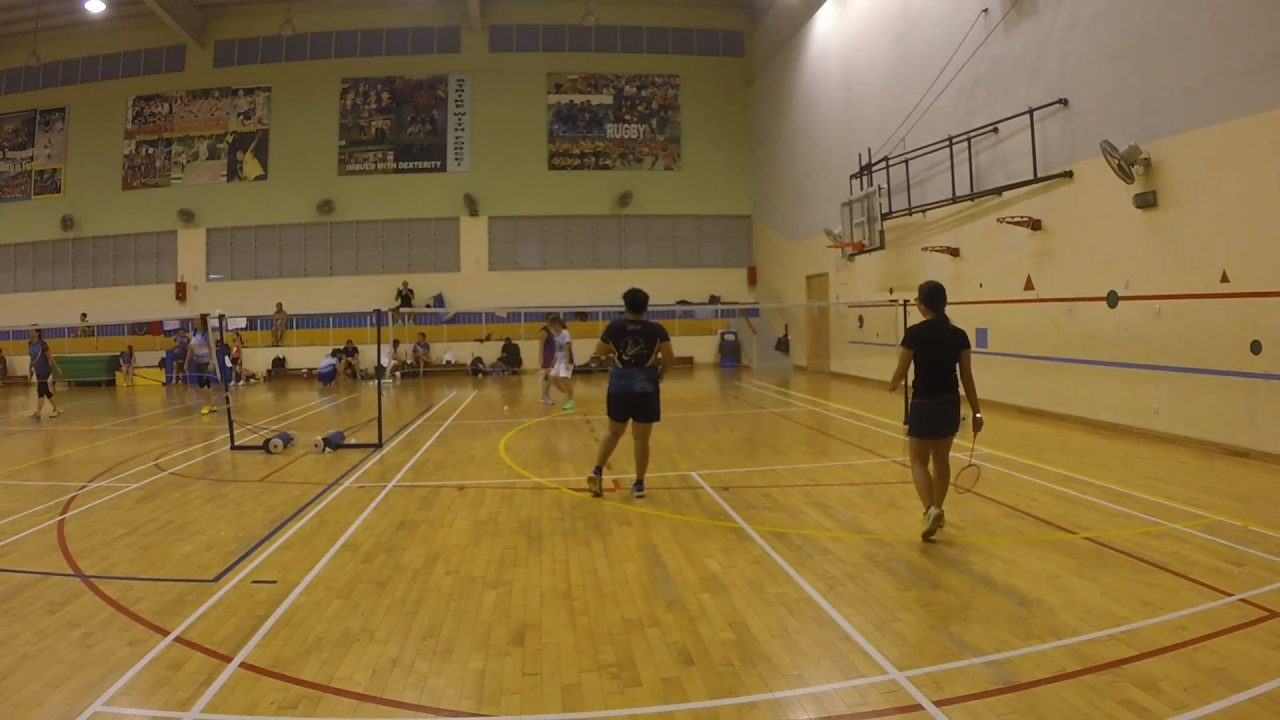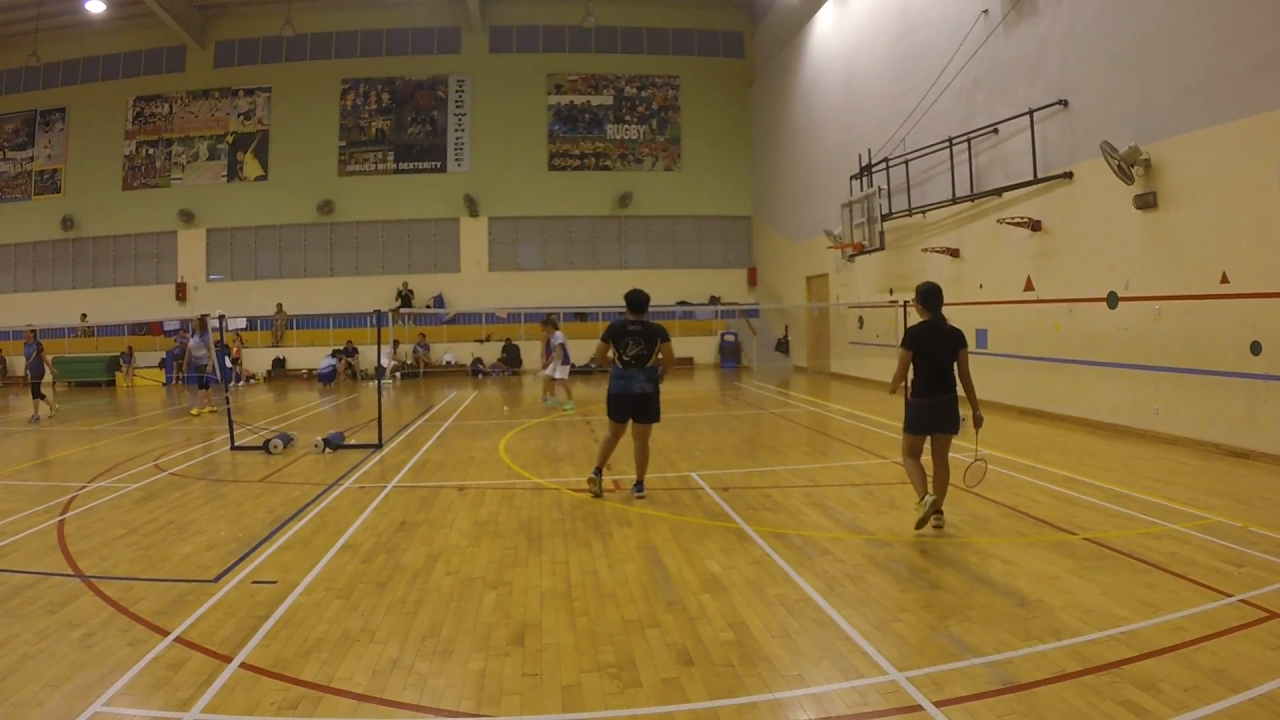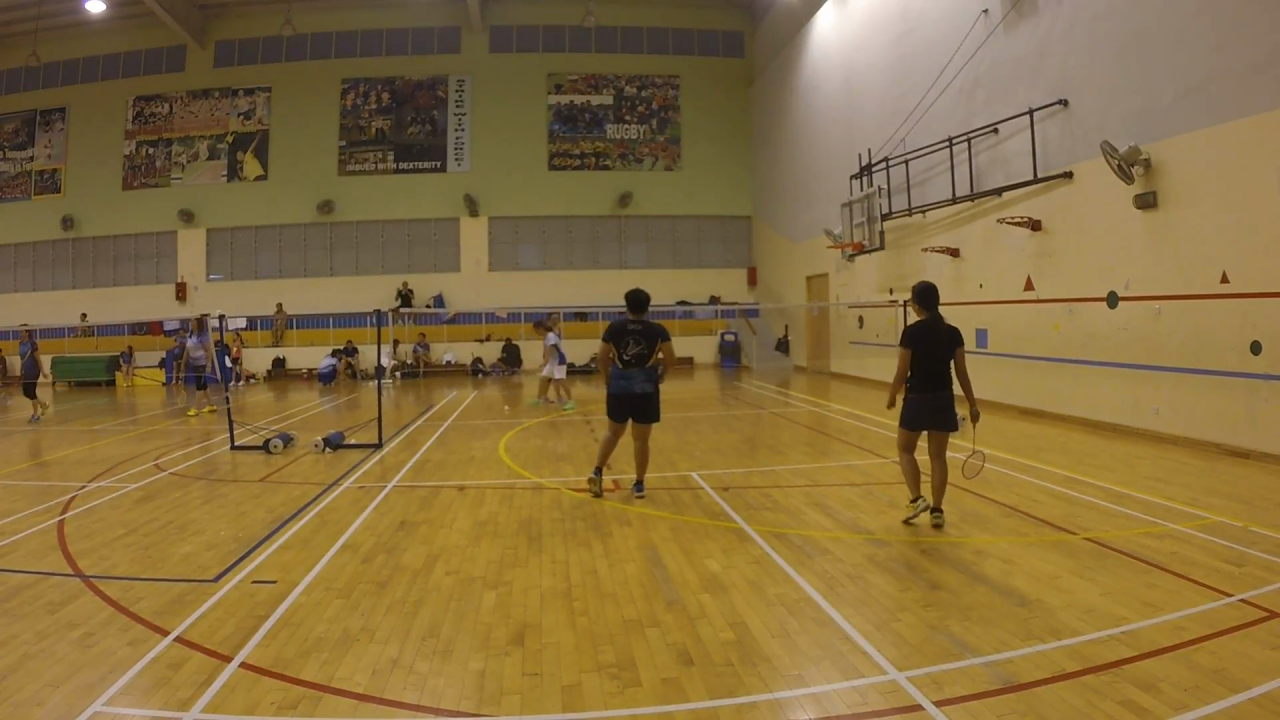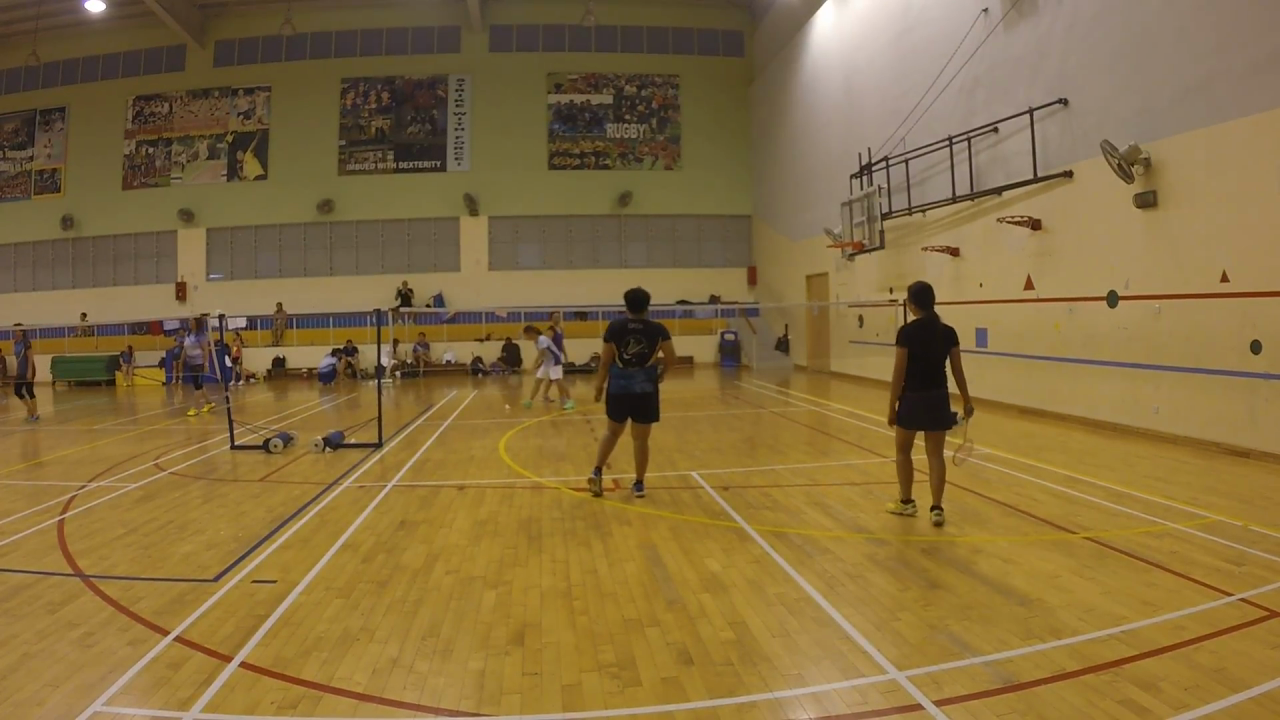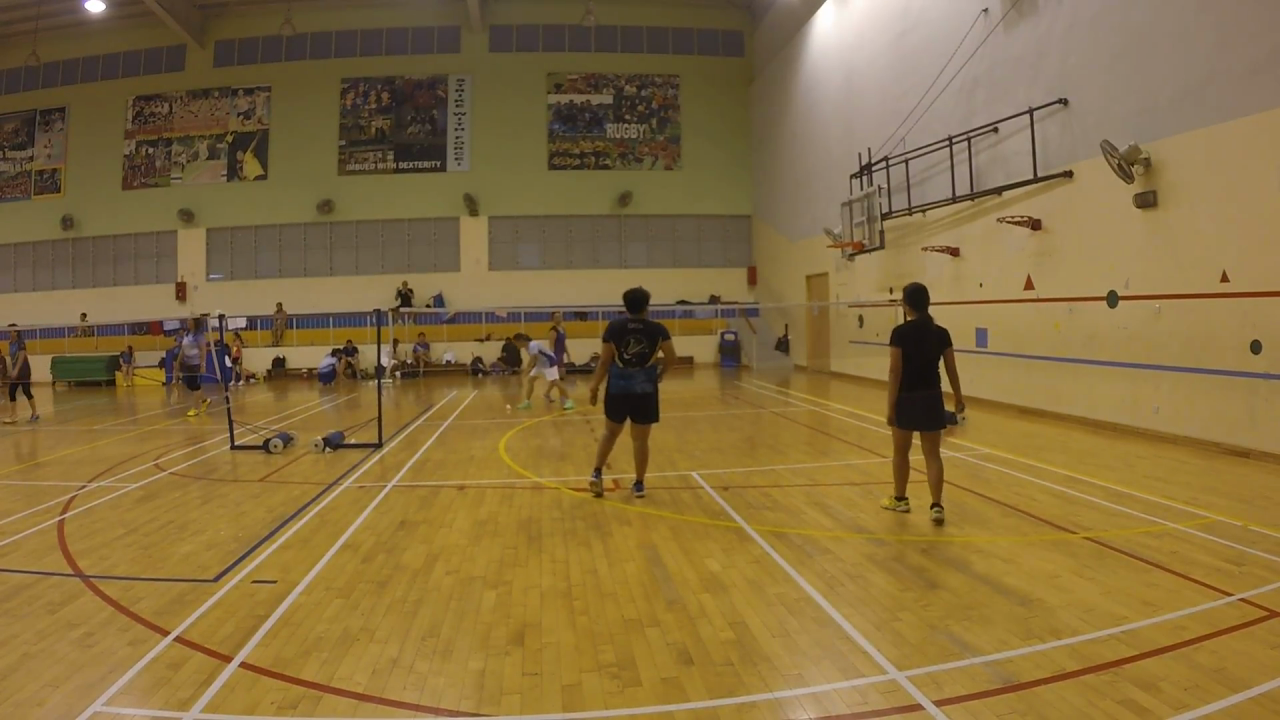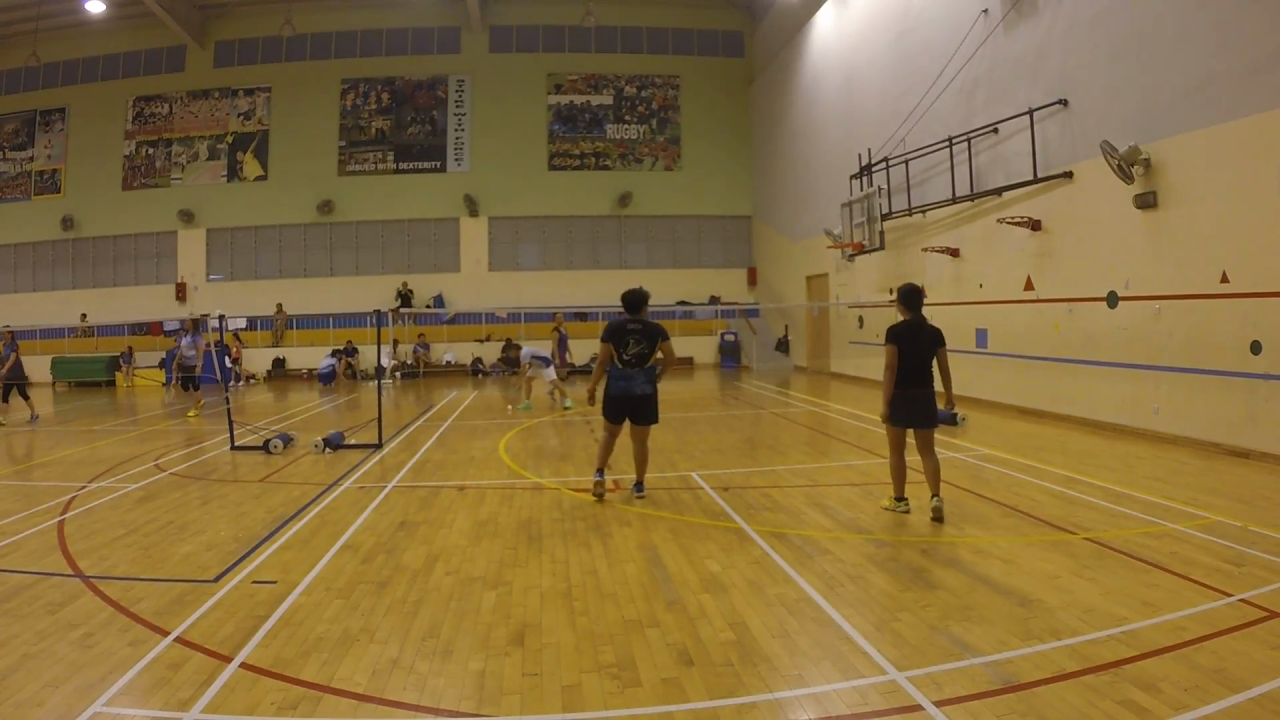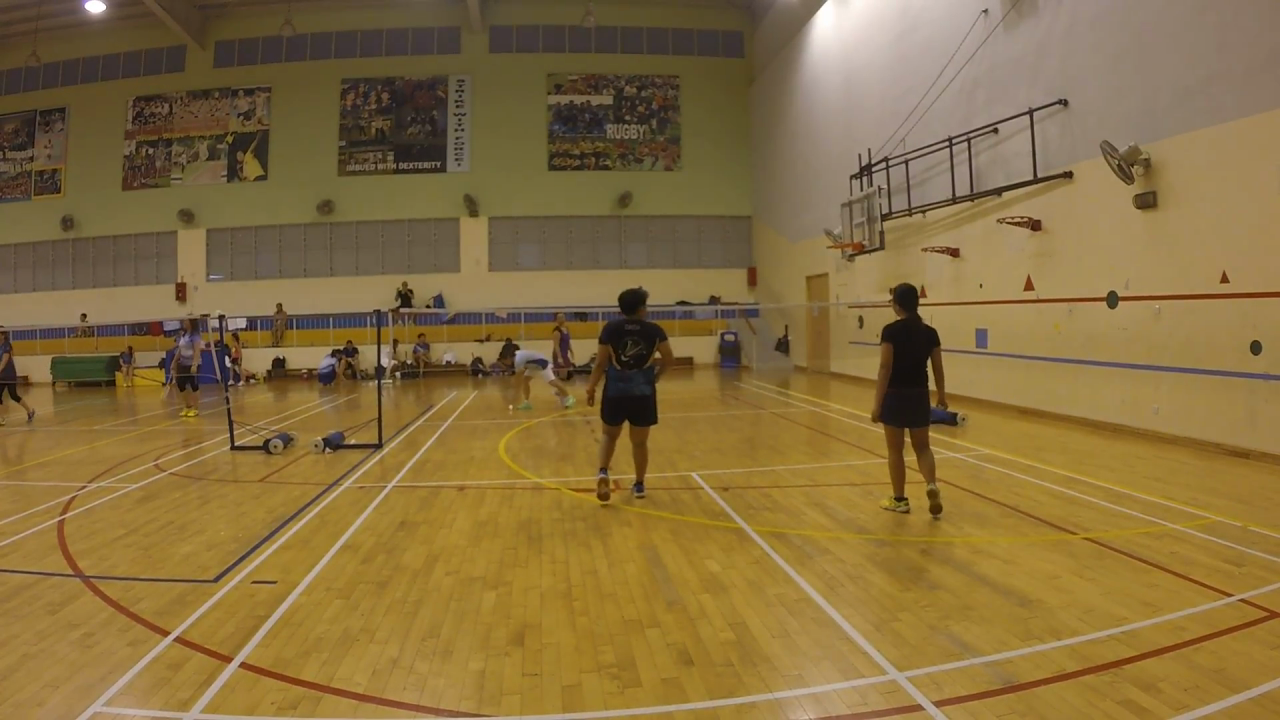
dt=0.1s
person 1, frame 1
left shoulder: (915, 333)
right shoulder: (959, 335)
left elbow: (902, 370)
right elbow: (967, 376)
left wrist: (893, 385)
right wrist: (976, 412)
left hip: (924, 404)
right hip: (950, 404)
left knee: (918, 462)
right knee: (941, 459)
left ankle: (931, 509)
right ankle: (937, 511)
person 1, frame 2
left shoulder: (913, 334)
right shoulder: (956, 335)
left elbow: (901, 371)
right elbow: (965, 375)
left wrist: (893, 386)
right wrist: (975, 408)
left hip: (921, 403)
right hip: (947, 403)
left knee: (911, 456)
right knee: (940, 458)
left ankle: (926, 499)
right ankle: (937, 512)
person 1, frame 3
left shoulder: (911, 332)
right shoulder: (953, 333)
left elbow: (902, 372)
right elbow: (962, 372)
left wrist: (892, 396)
right wrist: (972, 404)
left hip: (918, 400)
right hip: (944, 400)
left knee: (905, 450)
right knee: (938, 456)
left ankle: (917, 500)
right ankle: (937, 510)
person 1, frame 4
left shoulder: (907, 332)
right shoulder: (948, 332)
left elbow: (899, 372)
right elbow: (957, 370)
left wrist: (891, 405)
right wrist: (966, 400)
left hip: (912, 399)
right hip: (938, 398)
left knee: (903, 451)
right knee: (935, 454)
left ankle: (906, 502)
right ankle: (937, 509)
person 1, frame 5
left shoulder: (900, 333)
right shoulder: (941, 333)
left elbow: (895, 372)
right elbow: (951, 370)
left wrist: (891, 407)
right wrist: (958, 398)
left hip: (907, 399)
right hip: (932, 398)
left knee: (901, 452)
right knee: (932, 454)
left ankle: (900, 499)
right ankle: (937, 505)
person 1, frame 6
left shoulder: (895, 332)
right shoulder: (934, 333)
left elbow: (890, 369)
right elbow: (944, 368)
left wrist: (885, 404)
right wrist: (949, 395)
left hip: (901, 397)
right hip: (925, 397)
left knee: (897, 450)
right knee: (927, 450)
left ankle: (899, 500)
right ankle: (935, 498)
person 1, frame 7
left shoulder: (891, 331)
right shoulder: (930, 333)
left elbow: (885, 368)
right elbow: (938, 368)
left wrist: (878, 403)
right wrist: (941, 395)
left hip: (896, 396)
right hip: (919, 396)
left knee: (895, 450)
right knee: (922, 447)
left ankle: (899, 500)
right ankle: (932, 486)
person 2, frame 1
left shoulder: (614, 327)
right shoulder: (657, 330)
left elbow: (600, 350)
right elbow: (669, 359)
right wrist: (660, 371)
left hip: (619, 388)
right hip: (646, 390)
left knee: (613, 432)
right knee: (641, 438)
left ankle: (597, 471)
right ankle: (639, 484)
person 2, frame 2
left shoulder: (614, 328)
right shoulder: (657, 331)
left elbow: (599, 355)
right elbow: (670, 360)
right wrist: (661, 373)
left hip: (619, 389)
right hip: (646, 391)
left knee: (613, 433)
right knee: (641, 439)
left ankle: (597, 472)
right ankle: (639, 484)
person 2, frame 3
left shoulder: (614, 327)
right shoulder: (658, 330)
left elbow: (602, 357)
right elbow: (670, 360)
left wrist: (607, 375)
right wrist: (661, 373)
left hip: (618, 389)
right hip: (645, 391)
left knee: (613, 433)
right knee: (641, 439)
left ankle: (597, 472)
right ankle: (639, 484)
person 2, frame 4
left shoulder: (614, 327)
right shoulder: (658, 329)
left elbow: (605, 361)
right elbow: (671, 359)
left wrist: (599, 385)
right wrist: (661, 373)
left hip: (618, 389)
right hip: (645, 390)
left knee: (612, 432)
right knee: (640, 439)
left ankle: (596, 472)
right ankle: (639, 484)
person 2, frame 5
left shoulder: (614, 327)
right shoulder: (658, 329)
left elbow: (604, 361)
right elbow: (671, 358)
left wrist: (594, 386)
right wrist: (660, 373)
left hip: (617, 389)
right hip: (645, 391)
left knee: (610, 432)
right knee: (640, 439)
left ankle: (597, 473)
right ankle: (639, 484)
person 2, frame 6
left shoulder: (612, 328)
right shoulder: (656, 330)
left elbow: (602, 361)
right elbow: (670, 359)
left wrist: (592, 386)
right wrist: (659, 373)
left hip: (616, 391)
right hip: (644, 392)
left knee: (610, 433)
right knee: (640, 441)
left ankle: (599, 474)
right ankle: (639, 485)
person 2, frame 7
left shoulder: (610, 329)
right shoulder: (654, 330)
left elbow: (600, 363)
right elbow: (668, 359)
left wrist: (591, 387)
right wrist: (657, 374)
left hip: (615, 392)
right hip: (642, 393)
left knee: (609, 436)
right knee: (639, 441)
left ankle: (603, 472)
right ankle: (639, 485)
